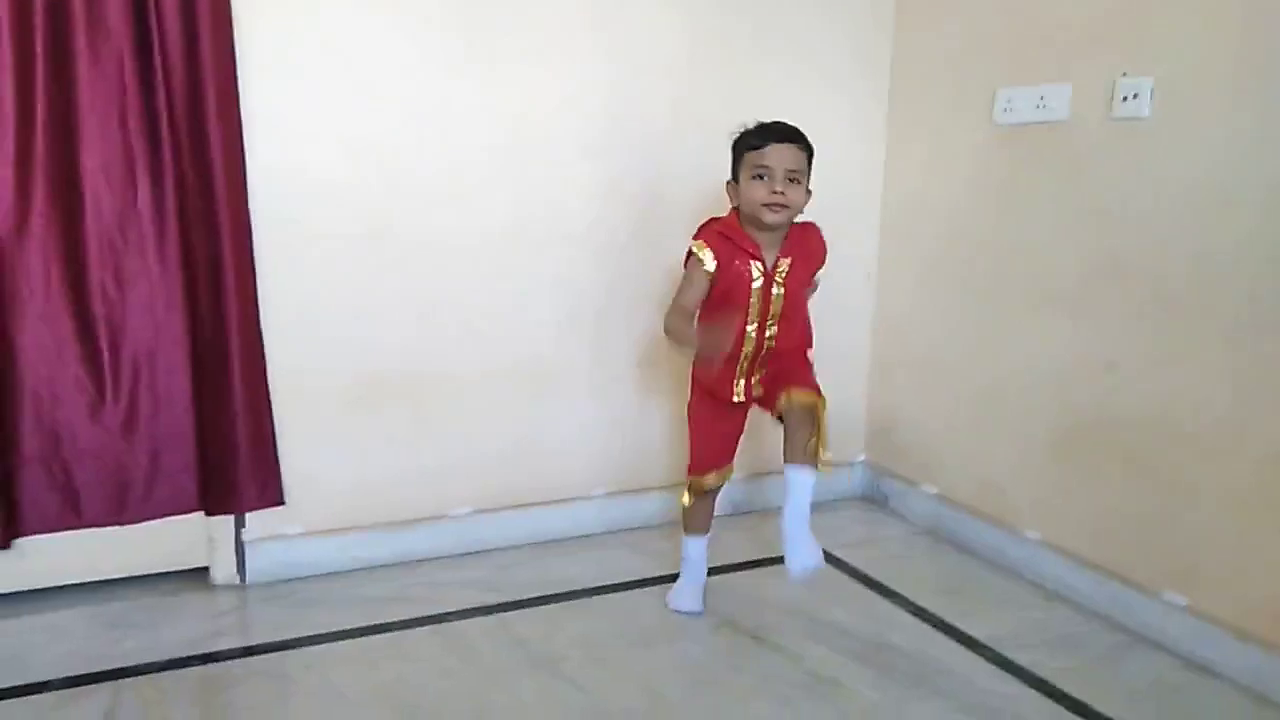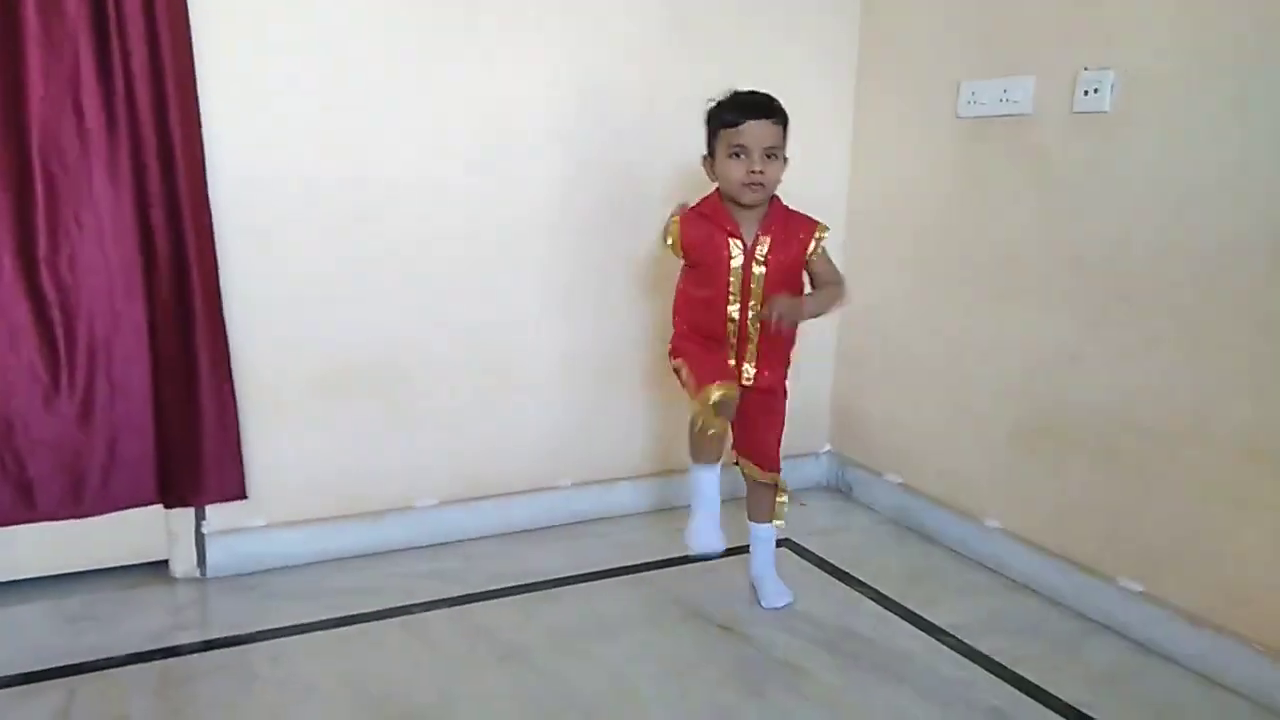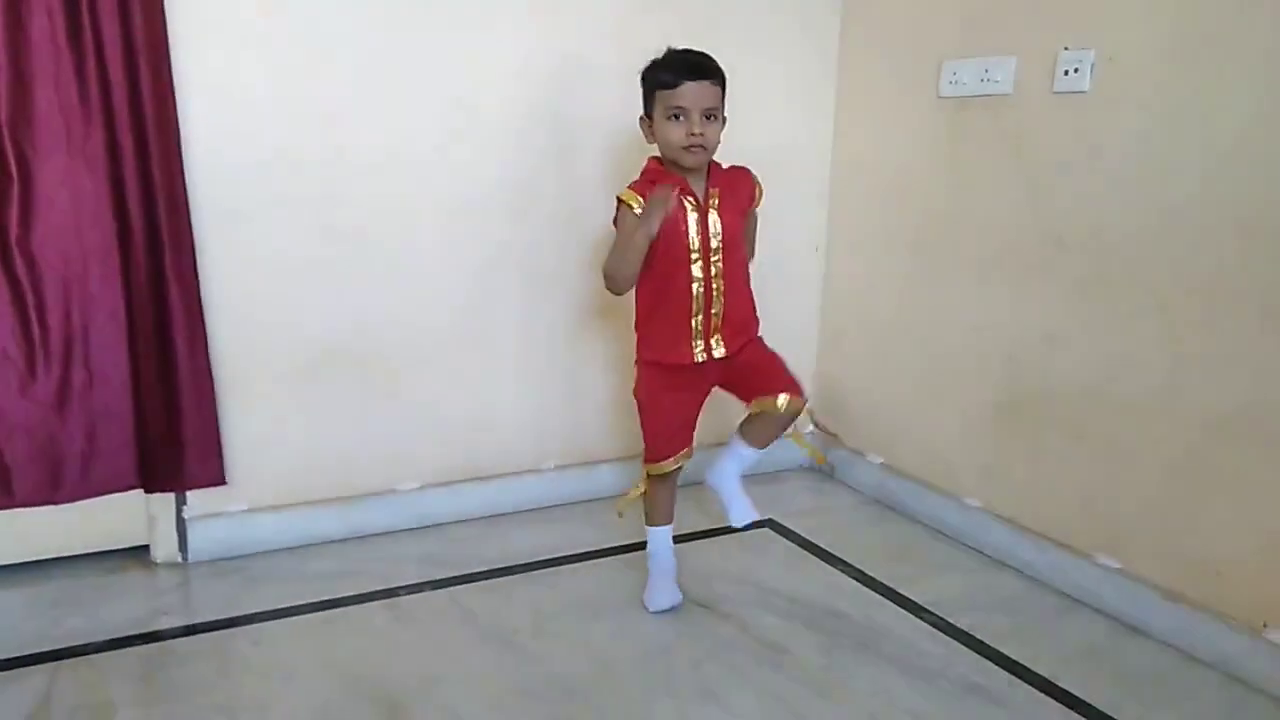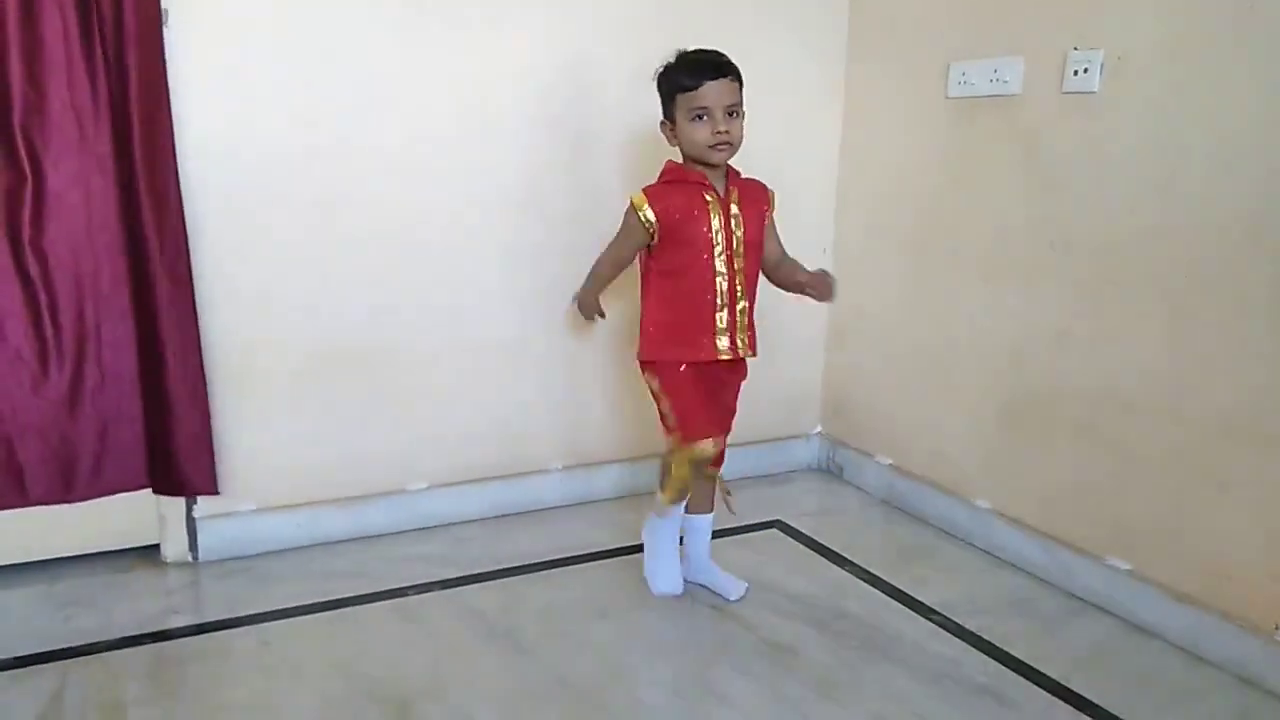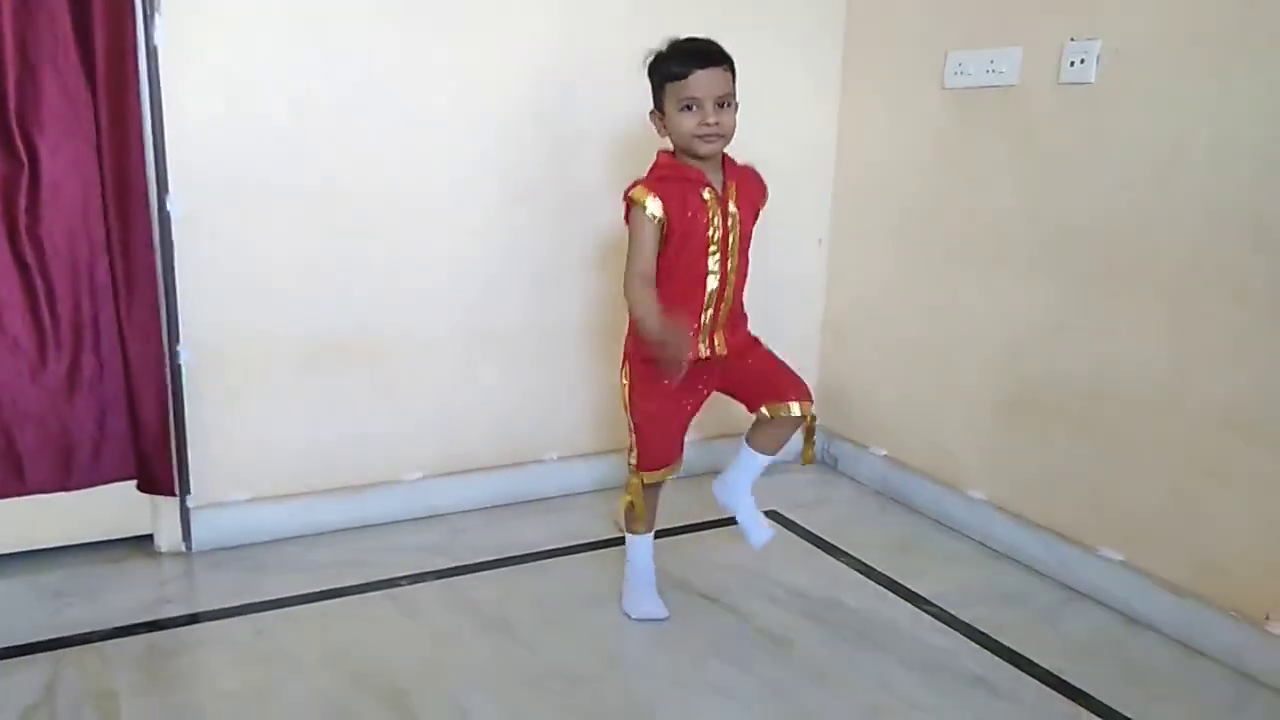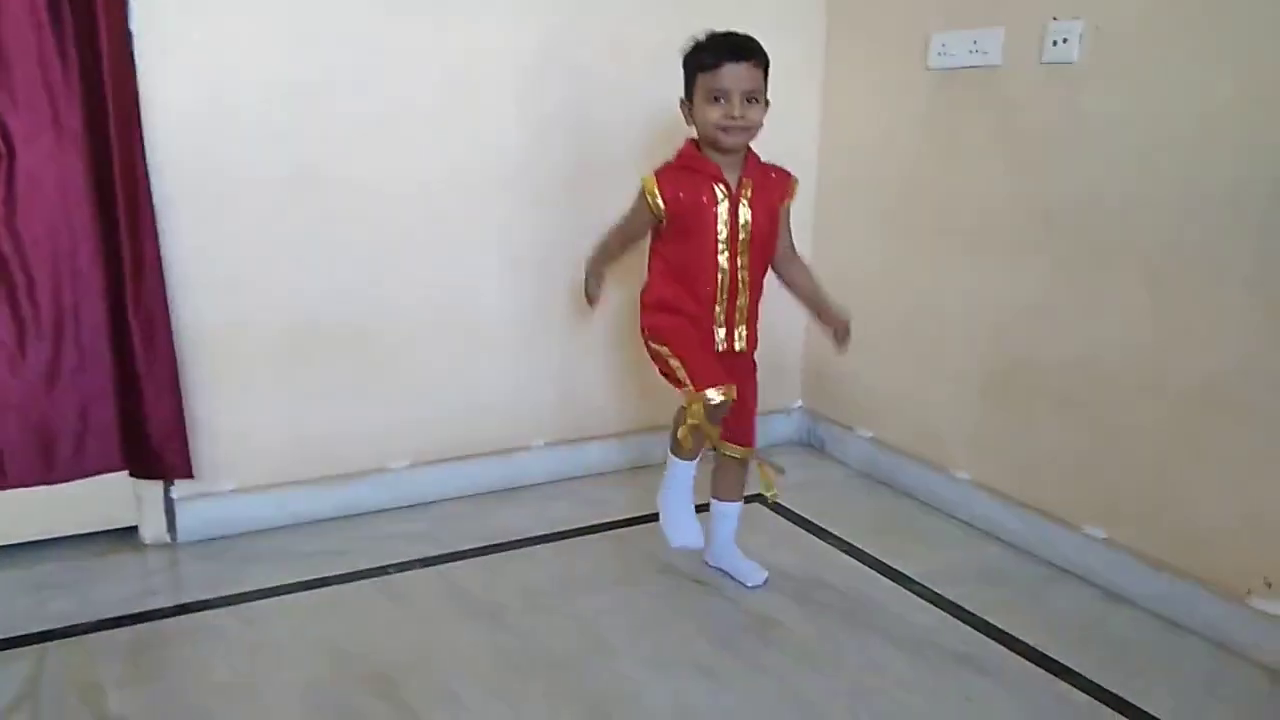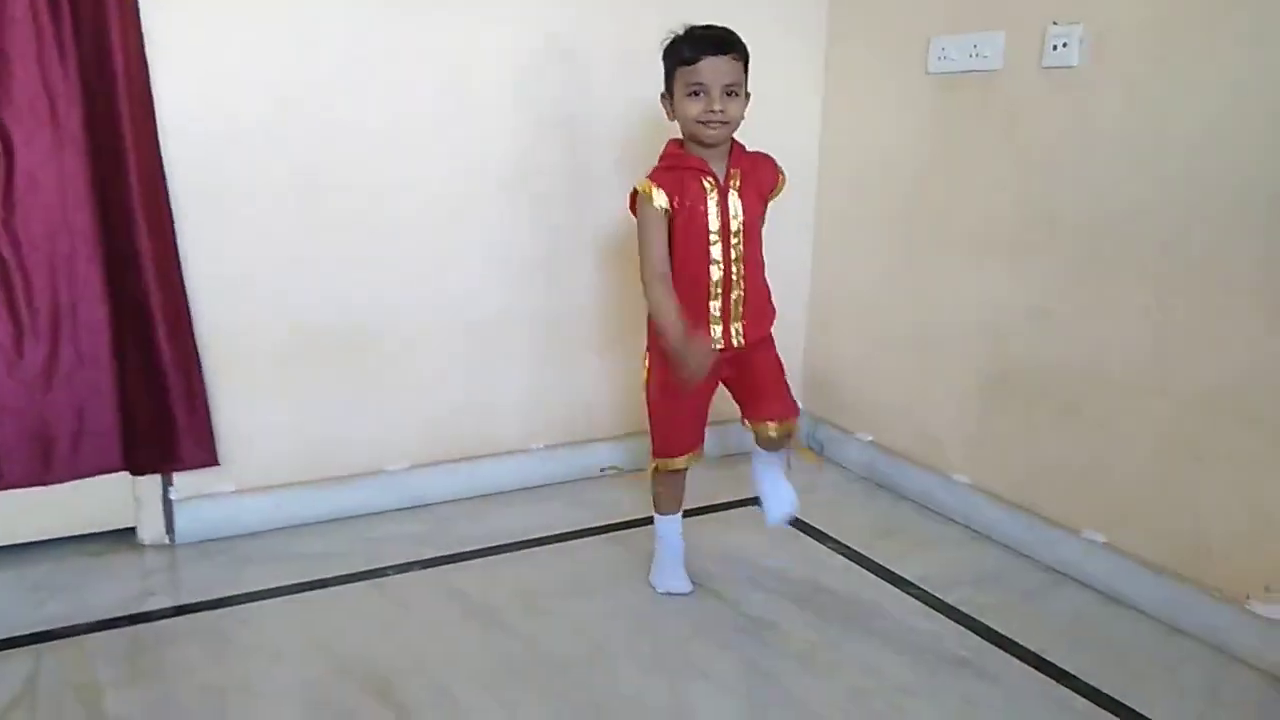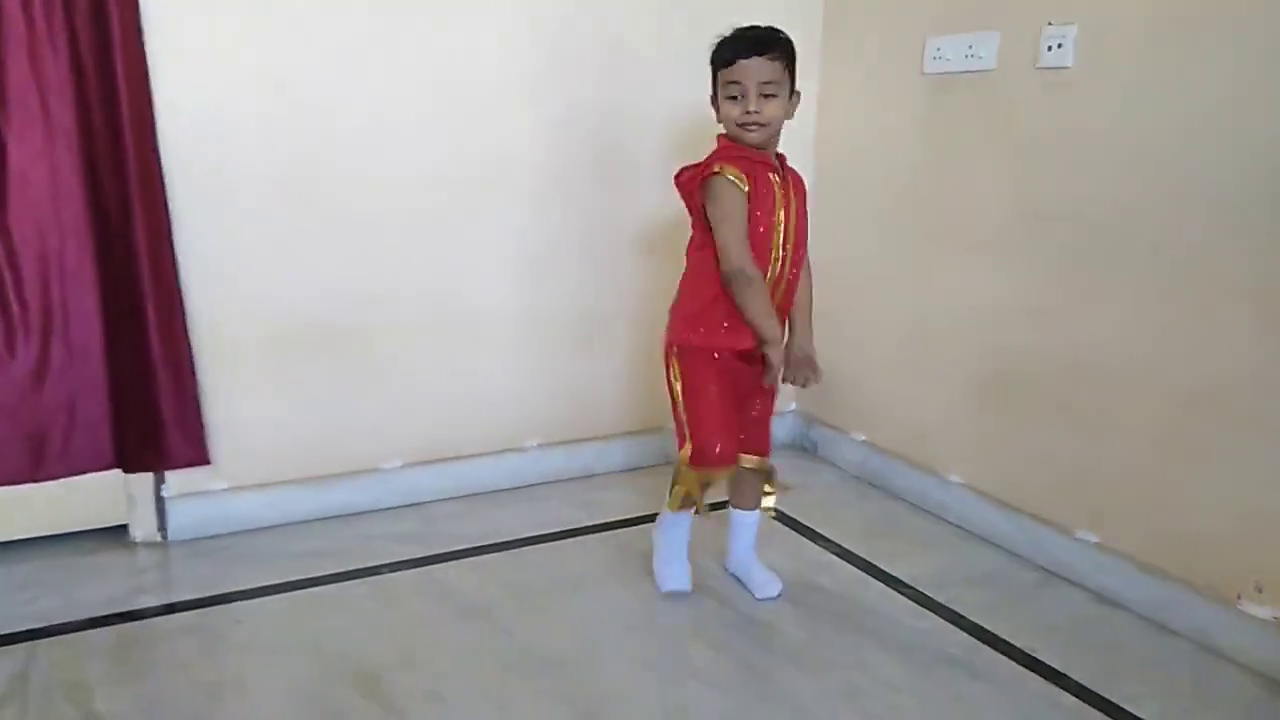
dt=0.4s
person 1, frame 1
left shoulder: (811, 245)
right shoulder: (711, 247)
right elbow: (677, 319)
right wrist: (704, 340)
left hip: (784, 367)
right hip: (719, 380)
left knee: (805, 408)
right knee: (705, 477)
left ankle: (795, 521)
right ankle: (692, 572)
person 1, frame 2
left shoulder: (801, 232)
right shoulder: (692, 226)
left elbow: (834, 287)
left wrist: (801, 305)
left hip: (765, 367)
right hip: (702, 351)
left knee: (764, 466)
right knee: (720, 402)
left ankle: (763, 566)
right ankle: (705, 503)
person 1, frame 3
left shoulder: (741, 186)
right shoulder: (638, 199)
right elbow: (616, 280)
right wrist: (645, 226)
left hip: (735, 339)
right hip: (666, 354)
left knee: (785, 401)
right knee: (663, 460)
left ankle: (727, 472)
right ankle: (661, 566)
person 1, frame 4
left shoulder: (754, 196)
right shoulder: (656, 202)
left elbow: (772, 260)
right elbow: (618, 258)
left wrist: (806, 280)
right wrist: (589, 292)
left hip: (731, 356)
right hip: (673, 356)
left knee: (710, 458)
right knee: (697, 445)
left ankle: (697, 555)
right ankle: (661, 525)
person 1, frame 5
left shoulder: (749, 186)
right shoulder: (652, 196)
right elbow: (638, 280)
right wrist: (660, 333)
left hip: (730, 340)
right hip: (665, 354)
left knee: (793, 403)
right knee: (652, 465)
left ankle: (735, 485)
right ankle: (638, 573)
person 1, frame 6
left shoulder: (774, 185)
right shoulder: (669, 184)
left elbow: (784, 255)
right elbow: (627, 233)
left wrist: (823, 308)
right wrist: (595, 267)
left hip: (738, 336)
right hip: (675, 324)
left knee: (738, 440)
right knee: (714, 398)
left ankle: (723, 544)
right ankle: (677, 482)
person 1, frame 7
left shoulder: (762, 174)
right shoulder: (659, 186)
right elbow: (655, 274)
right wrist: (681, 342)
left hip: (750, 333)
right hip: (682, 344)
left knee: (778, 421)
right knee: (673, 452)
left ankle: (768, 467)
right ankle: (668, 551)
person 1, frame 8
left shoulder: (792, 182)
right shoulder: (723, 177)
left elbow: (797, 265)
right elbow: (737, 268)
left wrist: (801, 341)
right wrist: (775, 341)
left hip: (759, 346)
right hip: (703, 342)
left knee: (754, 453)
right knee: (711, 453)
left ankle: (742, 553)
right ankle: (671, 532)
